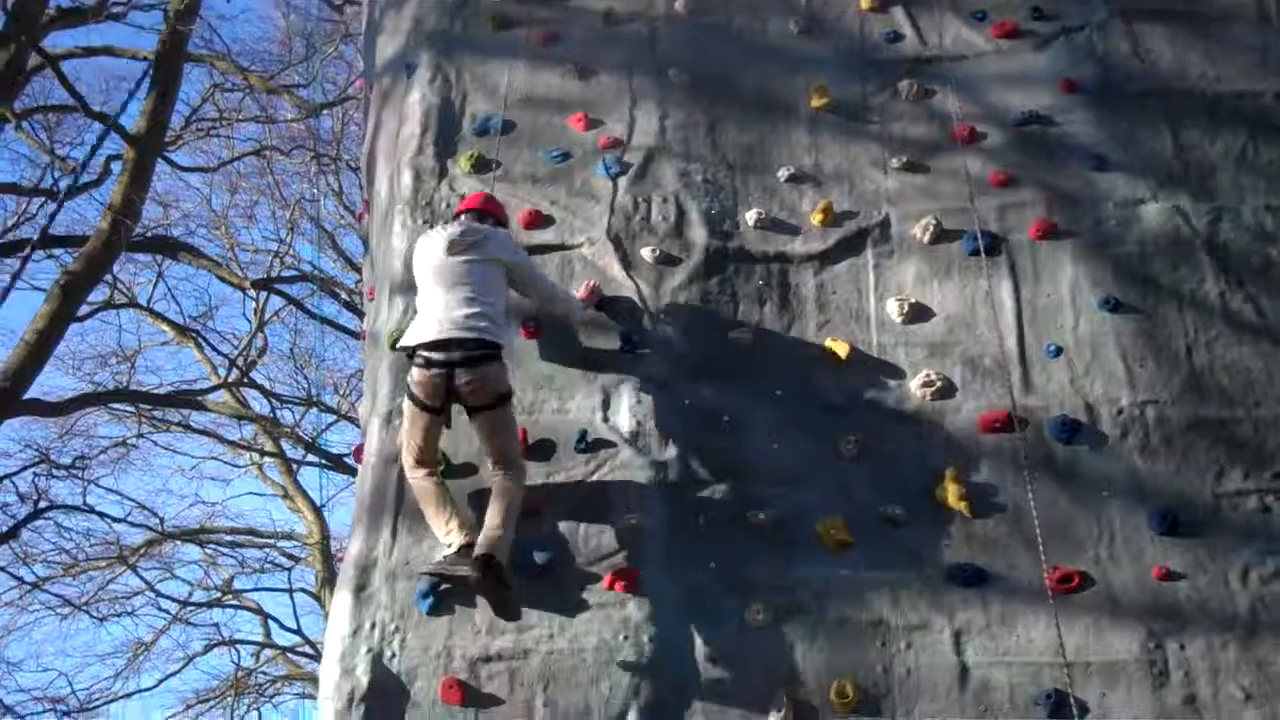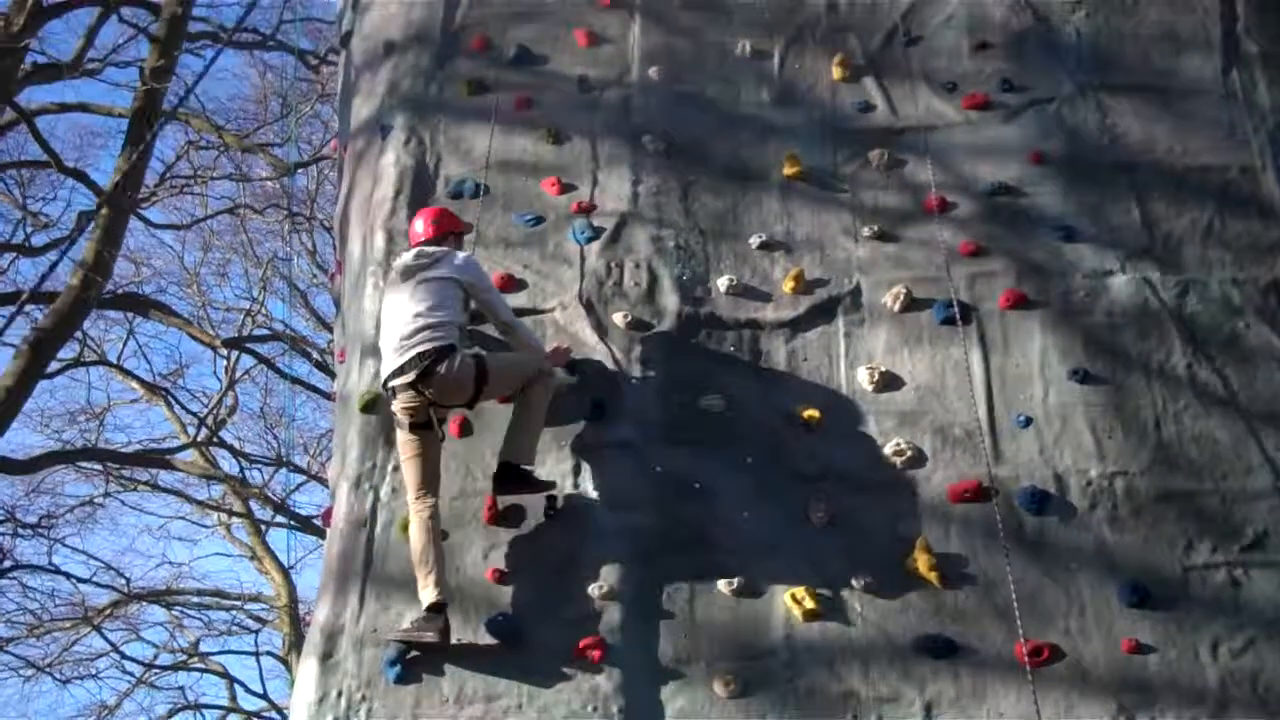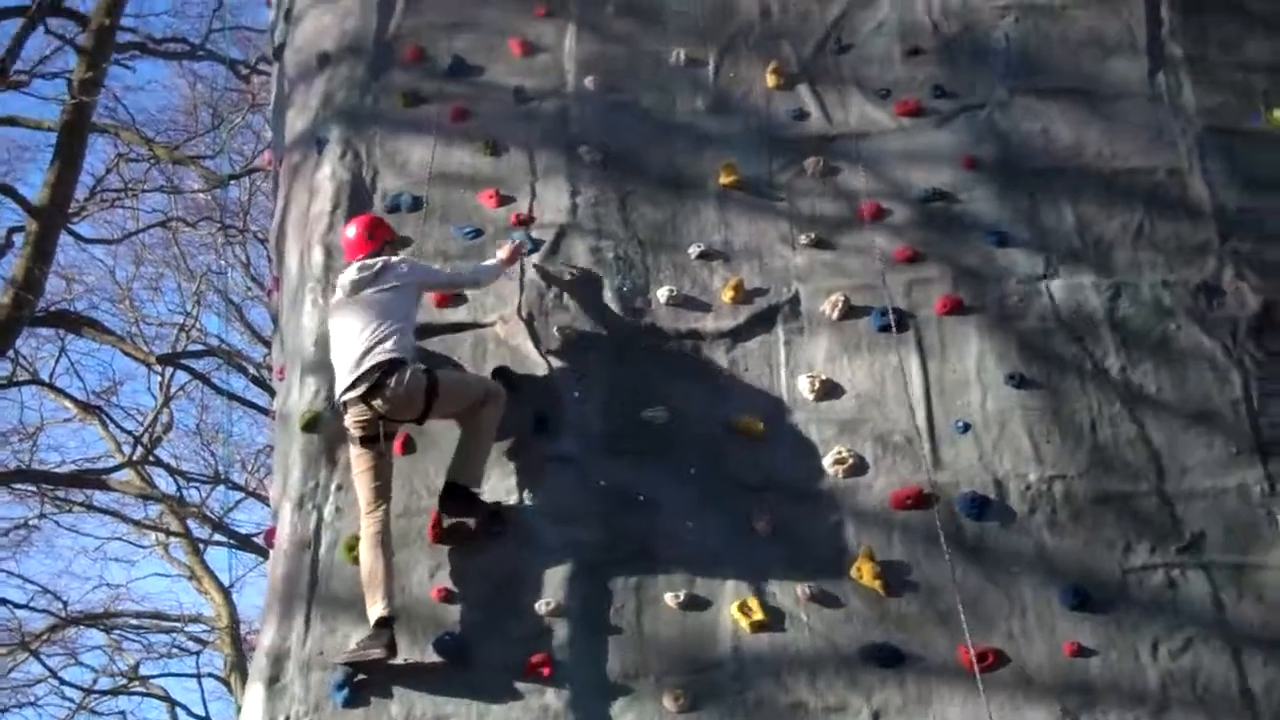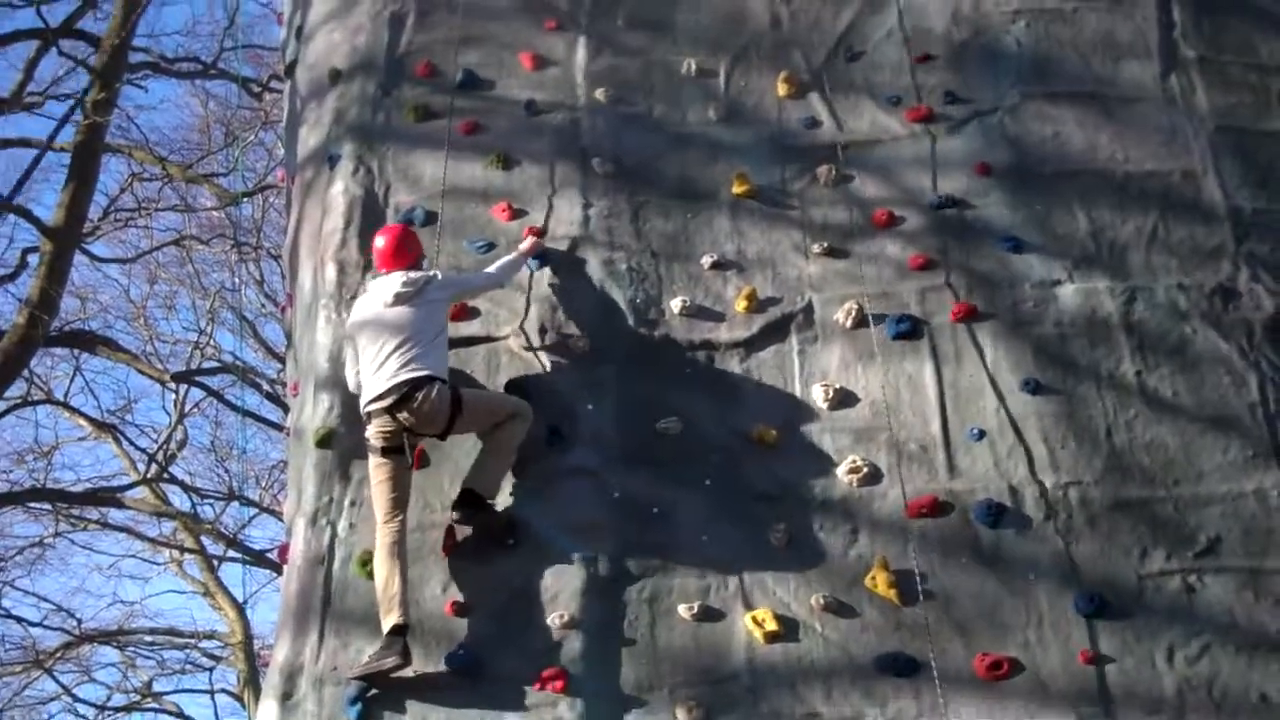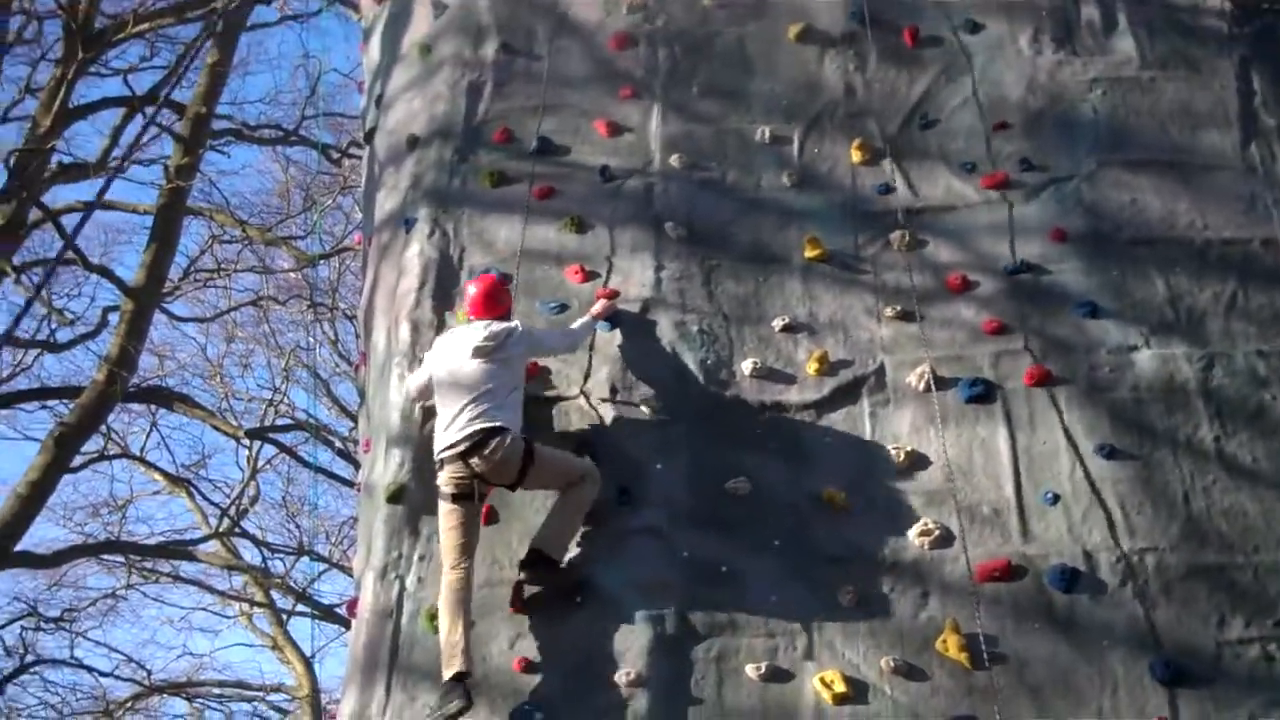
dt=0.4s
person 1, frame 1
left shoulder: (425, 243)
right shoulder: (499, 242)
right elbow: (547, 295)
right wrist: (579, 303)
left hip: (425, 361)
right hip: (479, 361)
left knee: (418, 465)
right knee: (506, 471)
left ankle: (459, 549)
right ankle: (489, 555)
person 1, frame 2
left shoulder: (395, 280)
right shoulder: (458, 263)
right elbow: (504, 320)
right wrist: (546, 354)
left hip: (401, 391)
right hip: (443, 369)
left knee: (422, 503)
right knee: (539, 371)
left ankle: (433, 611)
right ankle: (511, 470)
person 1, frame 3
left shoulder: (338, 296)
right shoulder: (401, 270)
right elbow: (469, 278)
right wrist: (503, 261)
left hip: (354, 404)
right hip: (397, 382)
left knee: (373, 515)
right knee: (490, 392)
left ankle: (381, 626)
right ankle: (459, 490)
person 1, frame 4
left shoulder: (359, 308)
right shoulder: (434, 285)
left elbow: (354, 381)
right elbow: (492, 277)
right wrist: (523, 252)
left hip: (379, 418)
right hip: (425, 398)
left knee: (389, 528)
right knee: (517, 412)
left ankle: (395, 636)
right ankle: (473, 499)
person 1, frame 5
left shoulder: (443, 345)
right shoulder: (516, 335)
left elbow: (412, 392)
right elbow: (570, 340)
right wrist: (594, 316)
left hip: (452, 462)
right hip: (498, 446)
left knee: (456, 570)
right knee: (585, 475)
left ankle: (456, 683)
right ankle: (541, 558)
